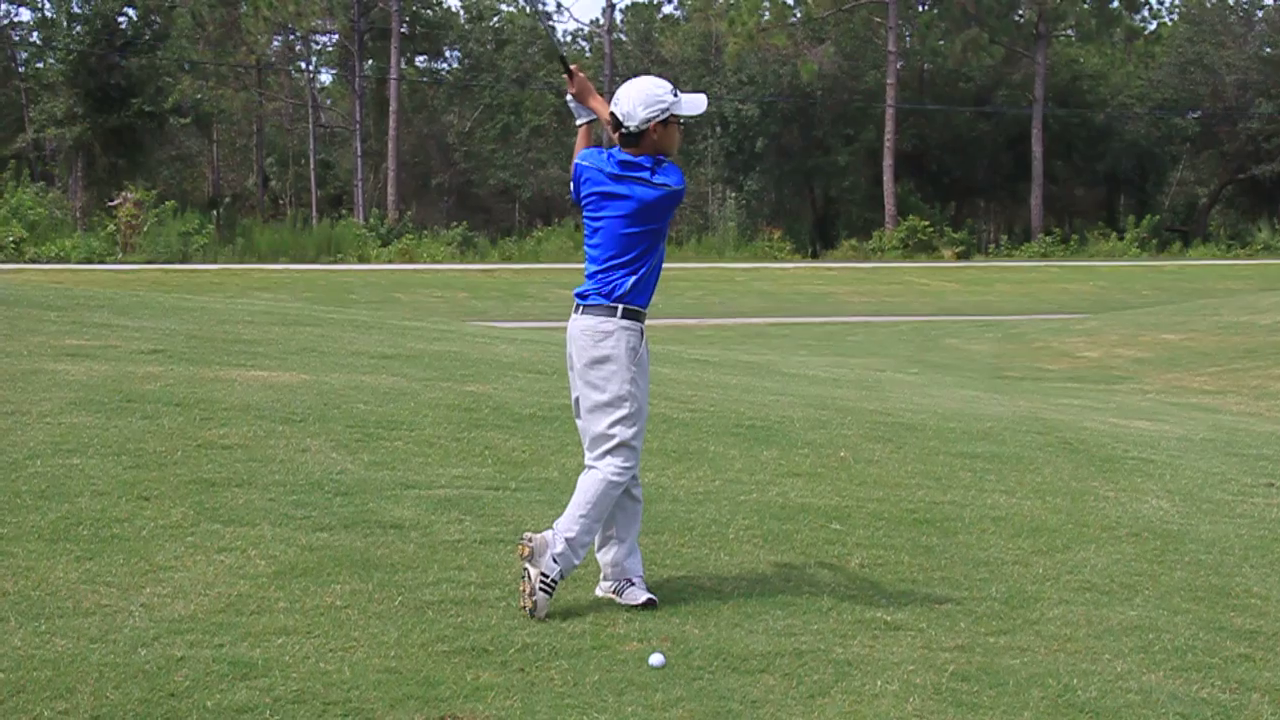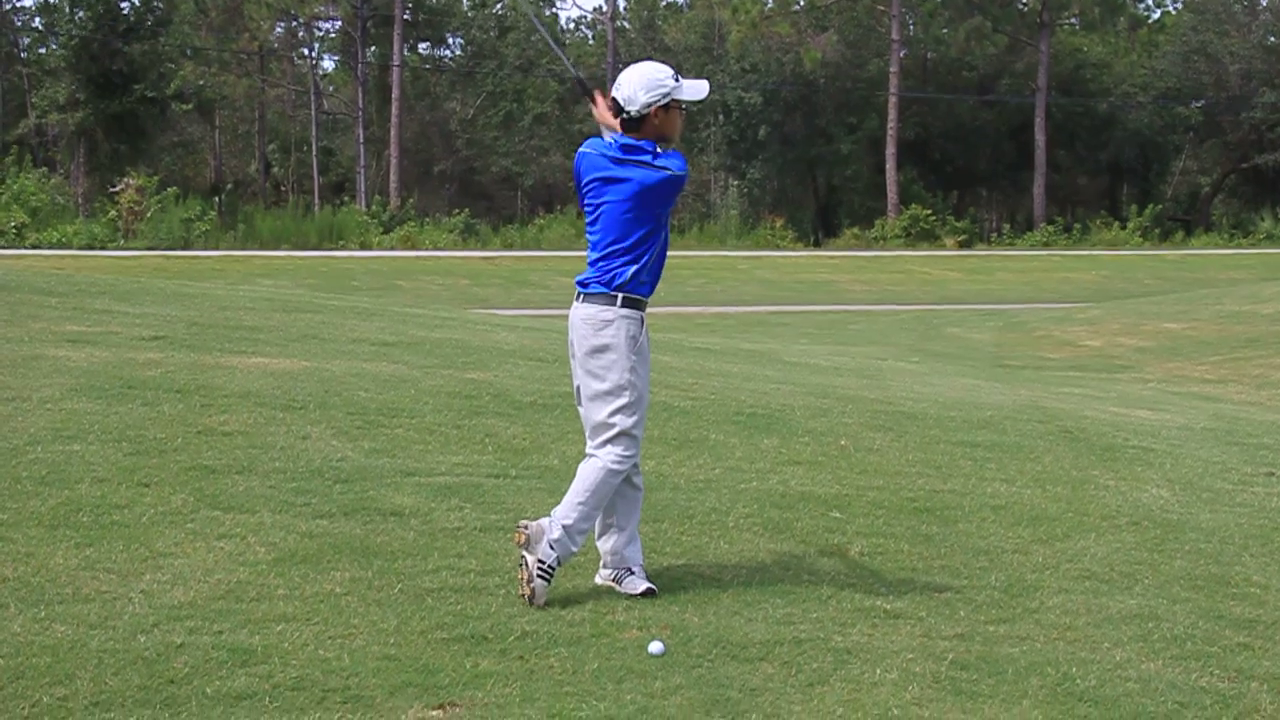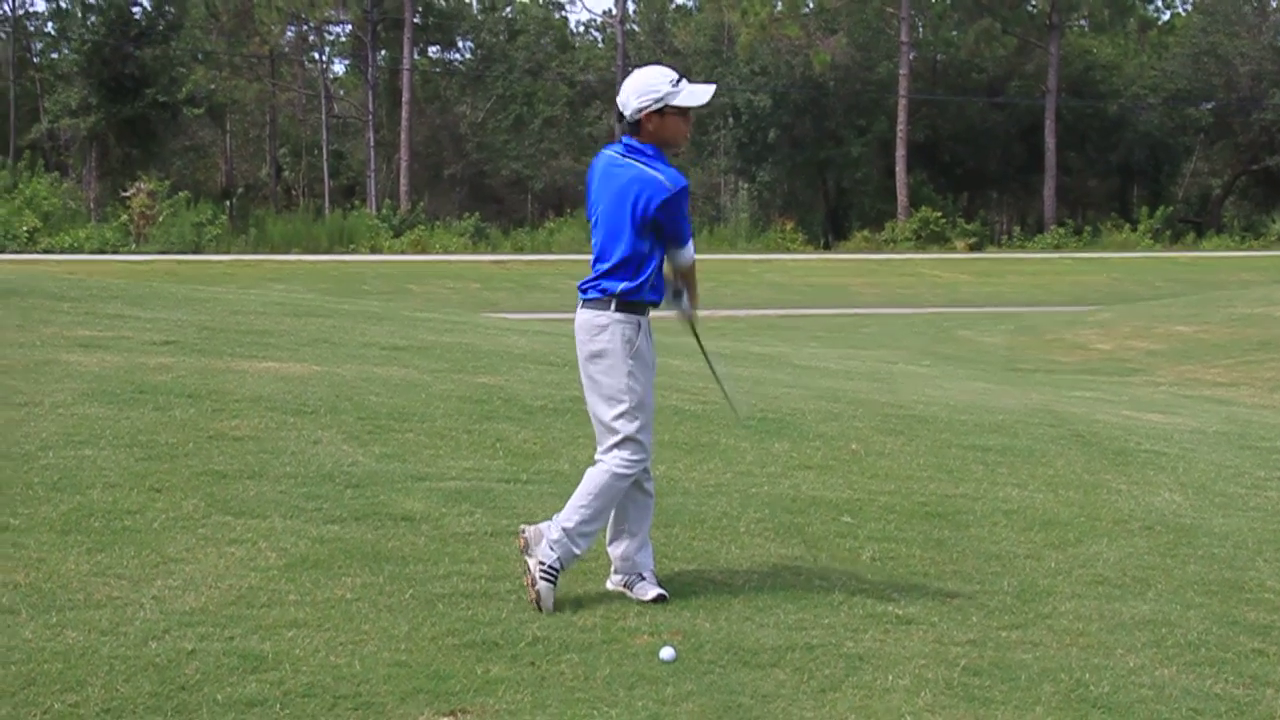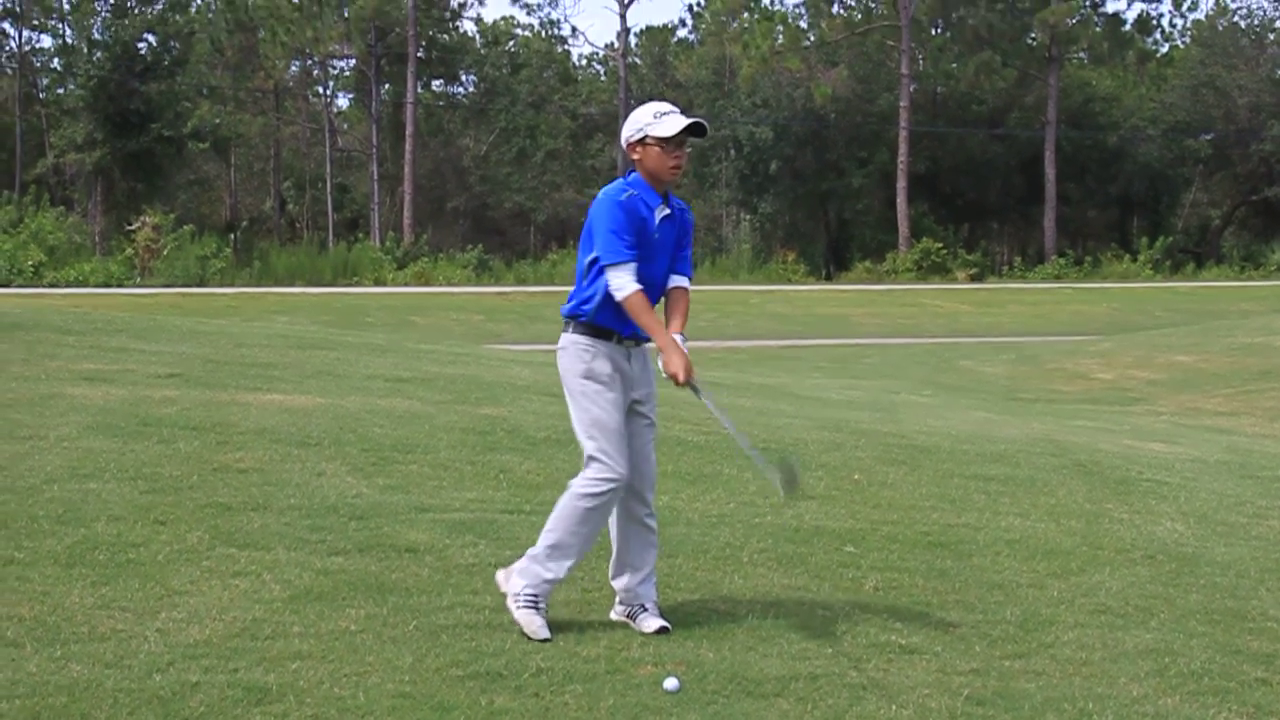
dt=0.3s
person 1, frame 1
left shoulder: (592, 169)
right shoulder: (668, 186)
right elbow: (649, 160)
left wrist: (585, 115)
right wrist: (597, 104)
left hip: (591, 323)
right hip: (615, 330)
left knee: (617, 456)
right knee: (615, 457)
left ankle: (620, 573)
right ankle: (554, 553)
person 1, frame 2
left shoulder: (590, 156)
right shoulder: (671, 171)
left wrist: (611, 128)
right wrist: (611, 122)
left hip: (593, 310)
right hip: (617, 317)
left knee: (619, 443)
right knee: (616, 445)
left ankle: (620, 561)
right ankle: (550, 541)
person 1, frame 3
left shoulder: (605, 161)
right shoulder: (668, 187)
right elbow: (682, 257)
left wrist: (661, 283)
right wrist: (688, 294)
left hip: (611, 317)
right hip: (616, 322)
left knee: (632, 450)
right knee: (625, 451)
left ankle: (631, 566)
right ankle: (551, 545)
person 1, frame 4
left shoulder: (677, 216)
right shoulder: (616, 202)
left elbow: (676, 285)
right elbow: (623, 287)
left wrist: (674, 341)
right wrist: (669, 348)
left hip: (633, 353)
right hip: (591, 349)
left knee: (638, 480)
right knee: (605, 473)
left ankle: (634, 597)
right ankle: (528, 580)
